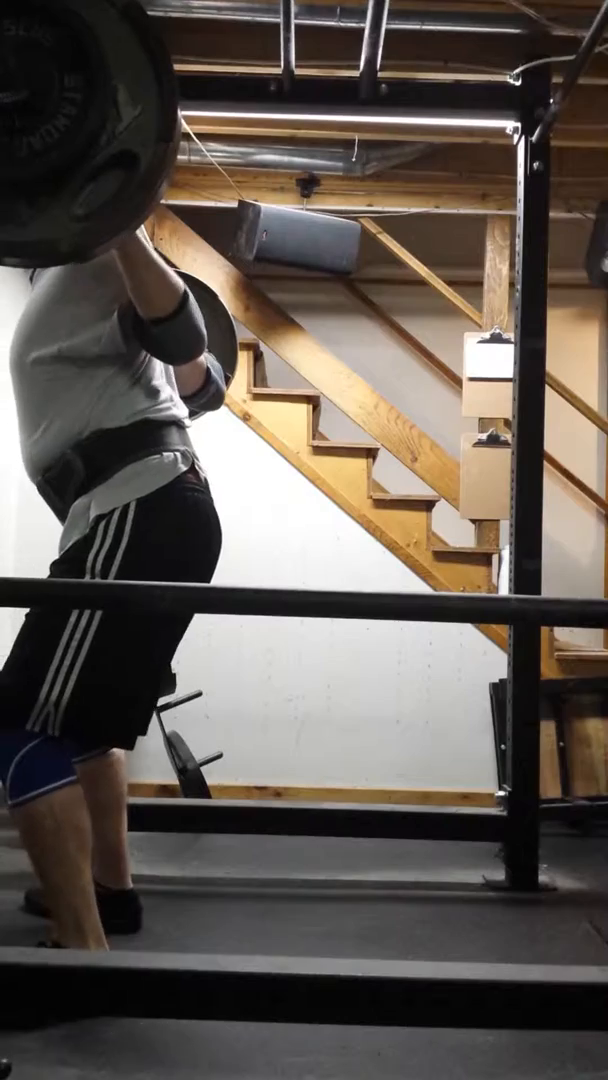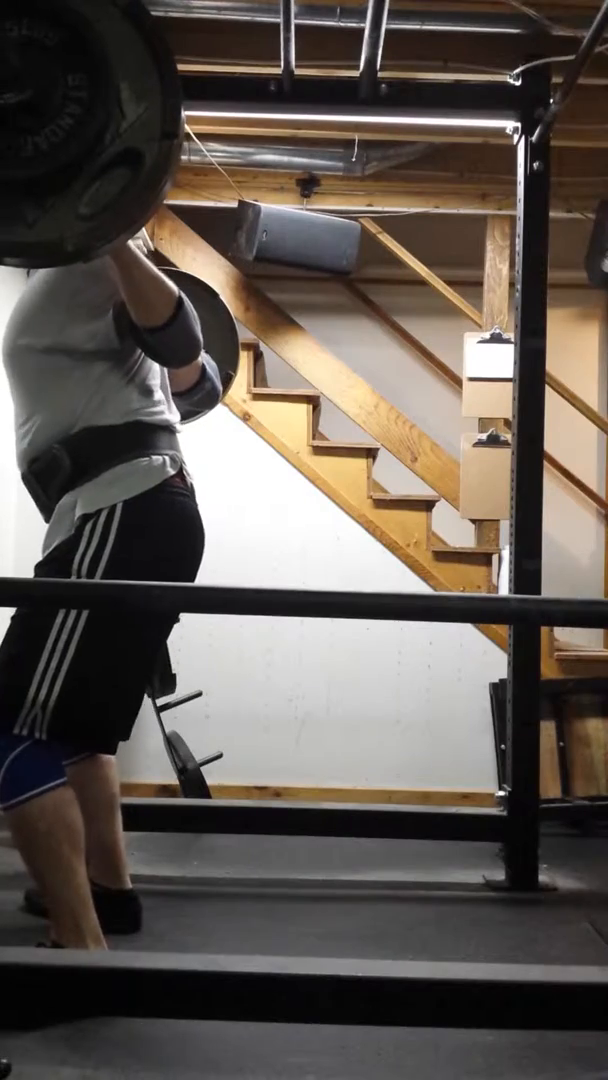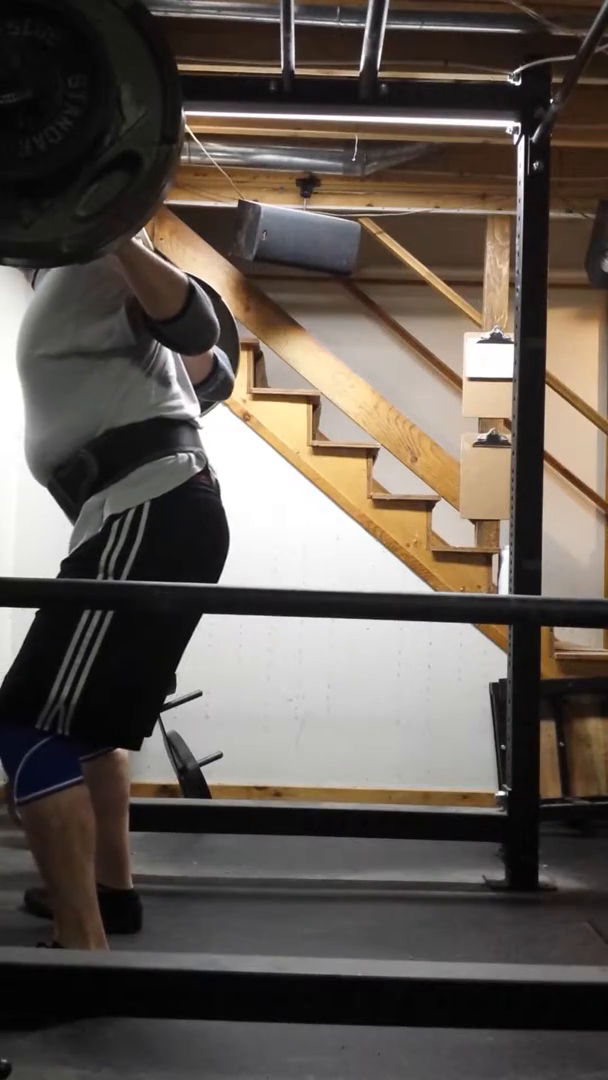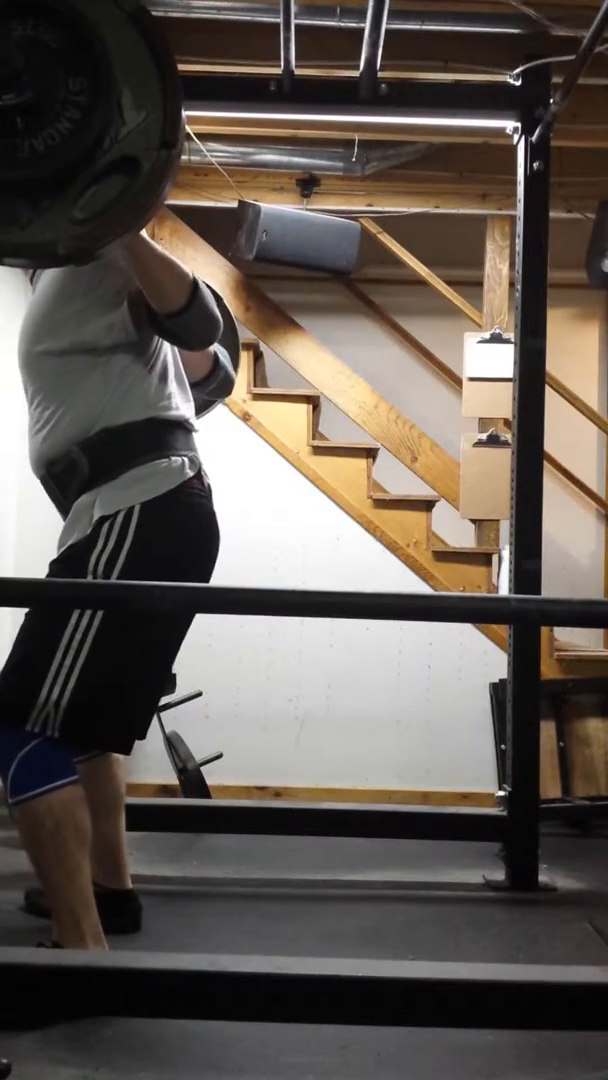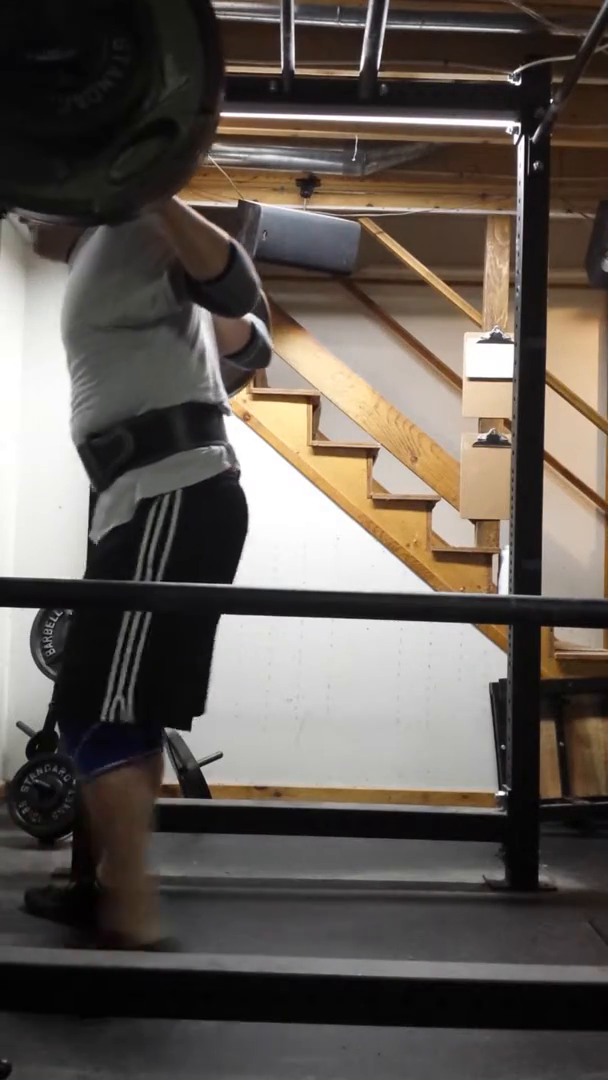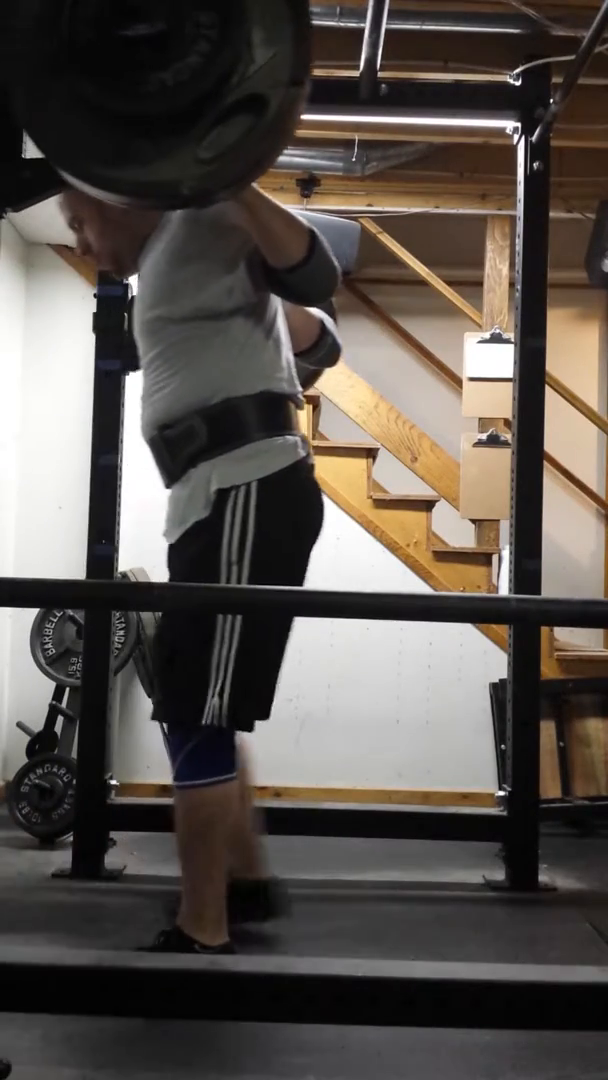
dt=0.5s
person 1, frame 1
left shoulder: (83, 267)
right shoulder: (85, 278)
left elbow: (177, 333)
right elbow: (201, 381)
left hip: (139, 518)
right hip: (156, 517)
right knee: (75, 715)
left ankle: (82, 948)
right ankle: (109, 888)
person 1, frame 2
left shoulder: (78, 264)
right shoulder: (82, 277)
left elbow: (176, 337)
right elbow: (195, 379)
left hip: (124, 519)
right hip: (137, 519)
right knee: (63, 718)
left ankle: (81, 949)
right ankle: (108, 889)
person 1, frame 3
left shoulder: (84, 263)
right shoulder: (78, 280)
left elbow: (194, 325)
right elbow: (207, 371)
left hip: (150, 516)
right hip: (156, 516)
right knee: (80, 714)
left ankle: (82, 947)
right ankle: (109, 889)
person 1, frame 4
left shoulder: (88, 259)
right shoulder: (76, 273)
left elbow: (196, 321)
right elbow: (210, 368)
left hip: (140, 518)
right hip: (145, 519)
right knee: (72, 716)
left ankle: (81, 948)
right ankle: (108, 888)
person 1, frame 5
left shoulder: (123, 233)
right shoulder: (115, 259)
left elbow: (233, 285)
right elbow: (248, 342)
left hip: (173, 501)
right hip: (160, 503)
left knee: (102, 717)
right knee: (118, 712)
left ankle: (133, 931)
right ankle: (113, 886)
person 1, frame 6
left shoulder: (195, 228)
right shoulder: (181, 259)
left elbow: (313, 274)
right elbow: (314, 336)
left hip: (247, 494)
right hip: (224, 499)
left knee: (198, 717)
right knee: (196, 709)
left ankle: (203, 938)
right ankle: (245, 877)
